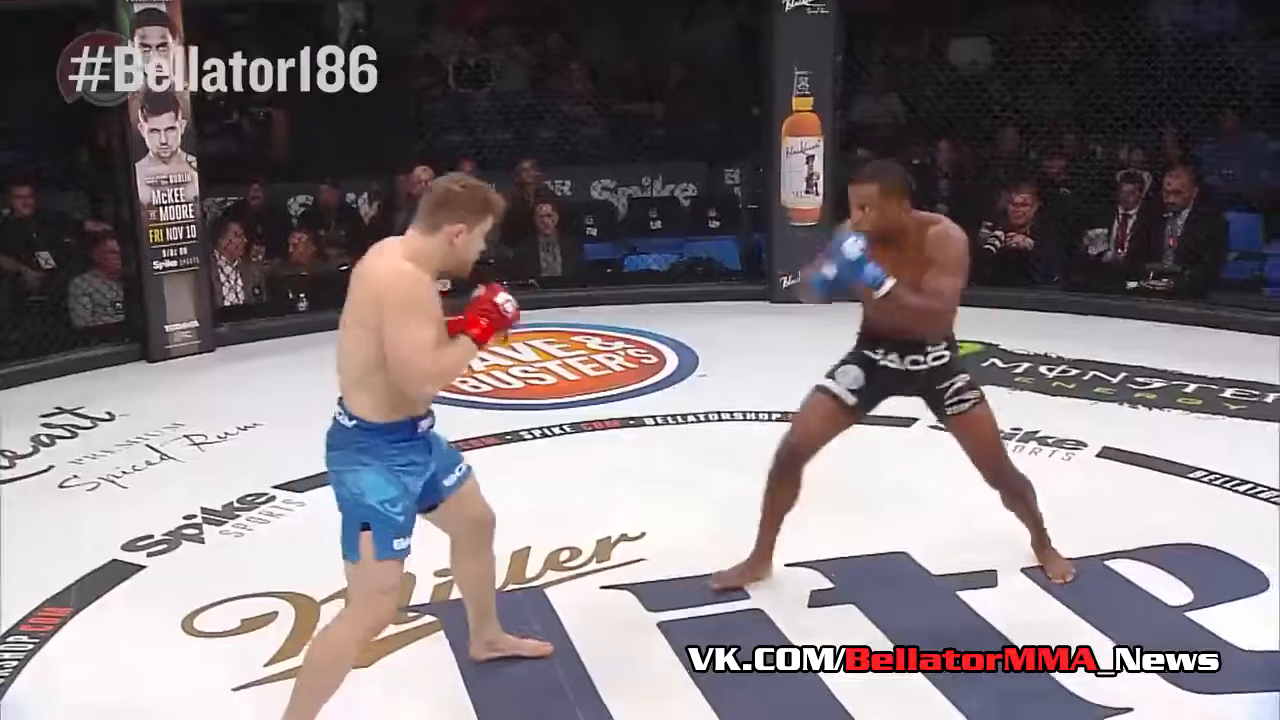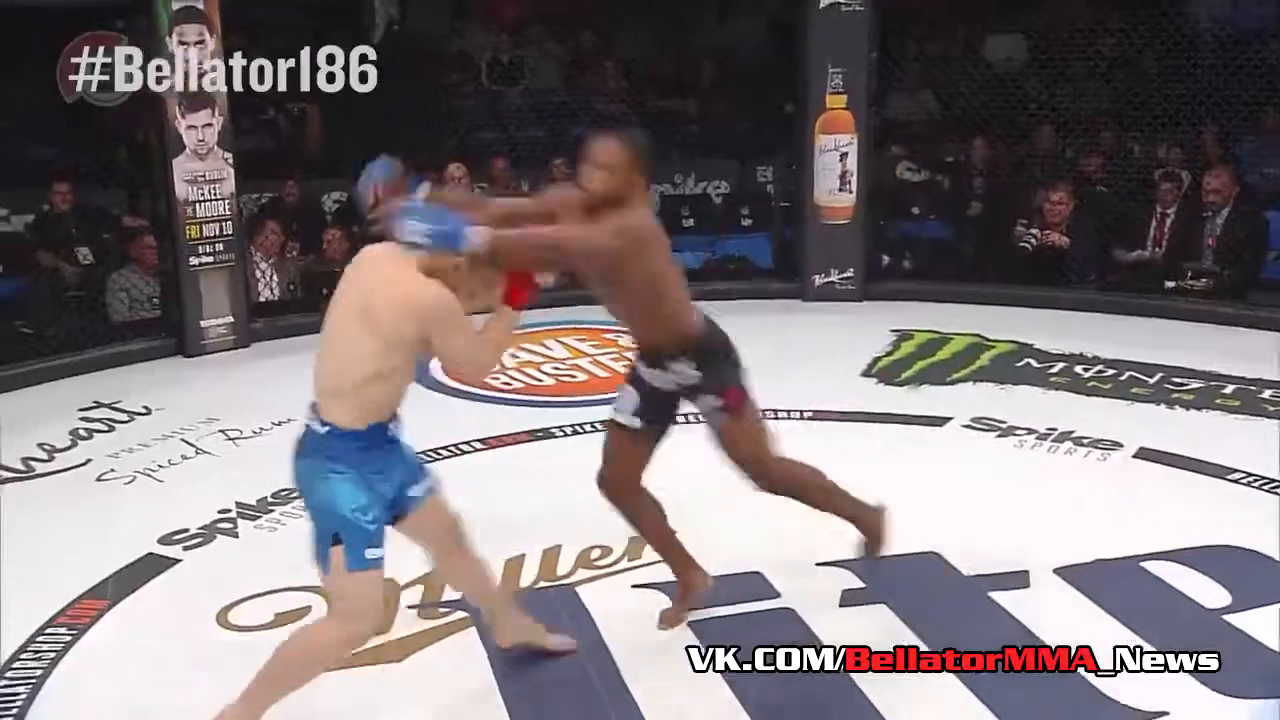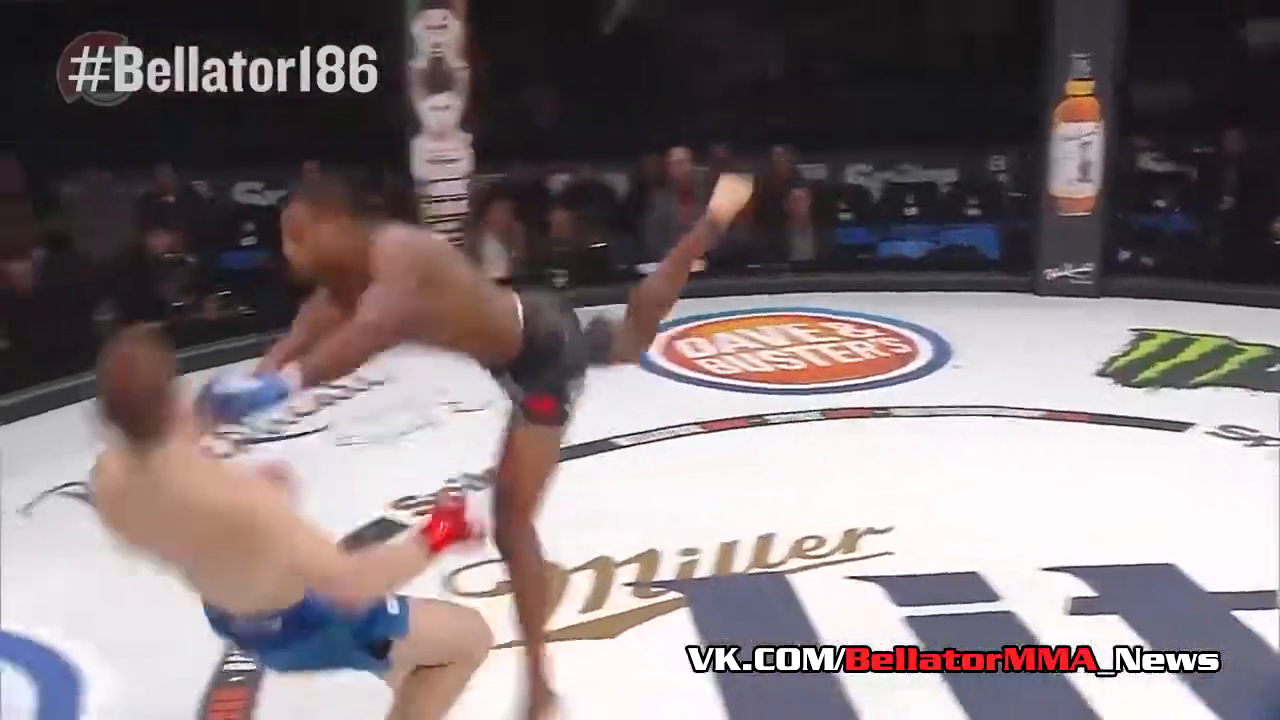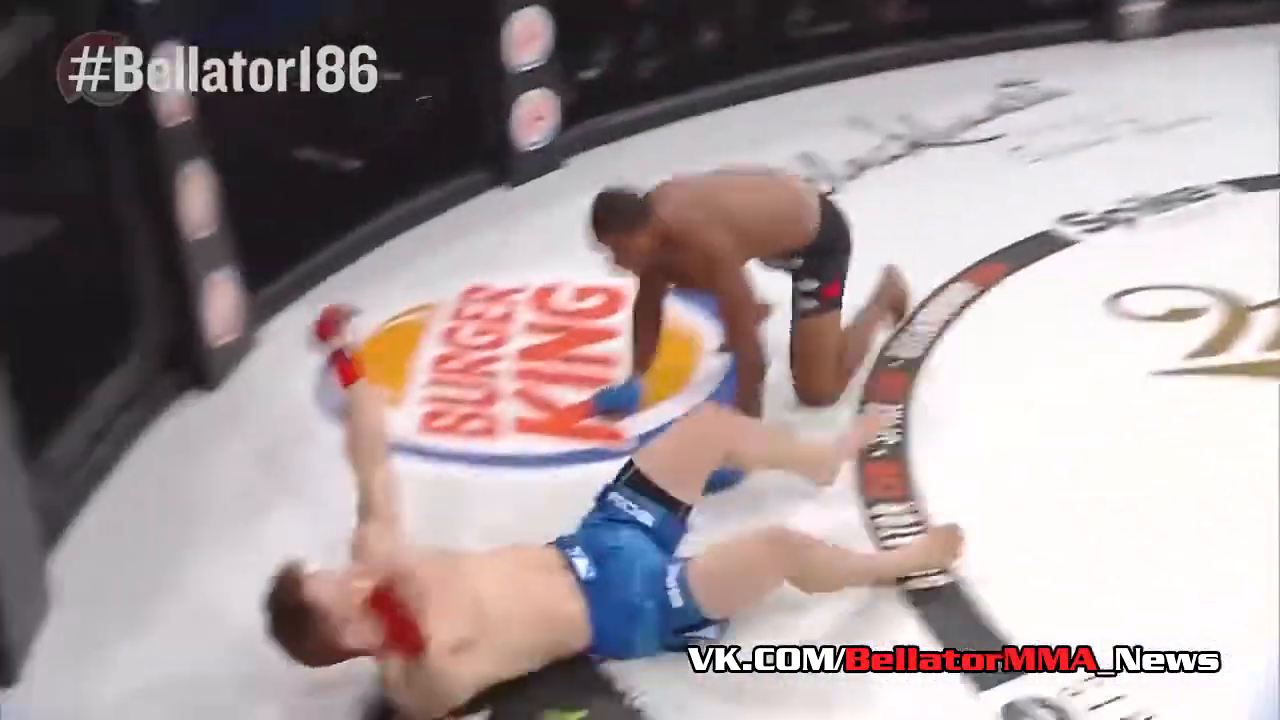
dt=0.5s
person 1, frame 1
left shoulder: (397, 255)
right shoulder: (402, 280)
right elbow: (421, 379)
left wrist: (461, 324)
right wrist: (480, 330)
left hip: (412, 436)
right hip: (374, 451)
left knee: (476, 522)
right knee: (373, 608)
left ankle: (487, 637)
person 1, frame 2
left shoulder: (381, 256)
right shoulder: (428, 297)
right elbow: (475, 366)
right wrist: (514, 299)
left hip: (374, 441)
right hip: (340, 461)
left knee: (449, 539)
right knee: (356, 622)
left ankle: (512, 625)
person 1, frame 3
left shoulder: (109, 479)
right shoulder: (231, 500)
right elbow: (349, 589)
left wrist: (252, 482)
left hip: (236, 619)
right hip: (302, 626)
right knee: (470, 638)
person 1, frame 4
left shoulder: (378, 560)
left elbow: (373, 465)
left wrist: (349, 372)
right wrist: (410, 643)
left hip: (588, 550)
right hip: (626, 609)
left knee: (710, 420)
right knee: (780, 548)
left ankle: (820, 456)
right ankle: (889, 564)
person 2, frame 1
left shoulder: (942, 241)
right shoulder: (854, 238)
left elbow: (939, 321)
right elbow: (819, 279)
left wrist: (877, 282)
right wrist: (823, 281)
left hip: (933, 359)
right hip: (872, 353)
left knee: (999, 470)
right knee: (792, 450)
left ankle: (1042, 544)
right ankle: (760, 560)
person 2, frame 2
left shoulder: (630, 229)
right shoulder: (568, 204)
left elbow: (545, 245)
right elbow: (502, 213)
left wrist: (468, 241)
left hip: (700, 360)
right hip: (653, 361)
left knee: (768, 475)
right knee: (616, 483)
left ankle: (864, 516)
right ankle: (690, 578)
person 2, frame 3
left shoulder: (394, 258)
right shoulder: (340, 281)
left elbow: (364, 339)
right elbow: (297, 345)
left wrist: (279, 384)
left hip: (540, 353)
right hip: (532, 327)
left knee: (510, 525)
right knee: (630, 342)
right ankle: (705, 225)
person 2, frame 4
left shoulder: (713, 244)
right shoulder: (654, 214)
left elbow: (751, 353)
right elbow: (648, 300)
right wrist: (631, 384)
left hip: (817, 243)
left knee: (818, 391)
left ankle: (884, 295)
right ankle: (747, 311)
